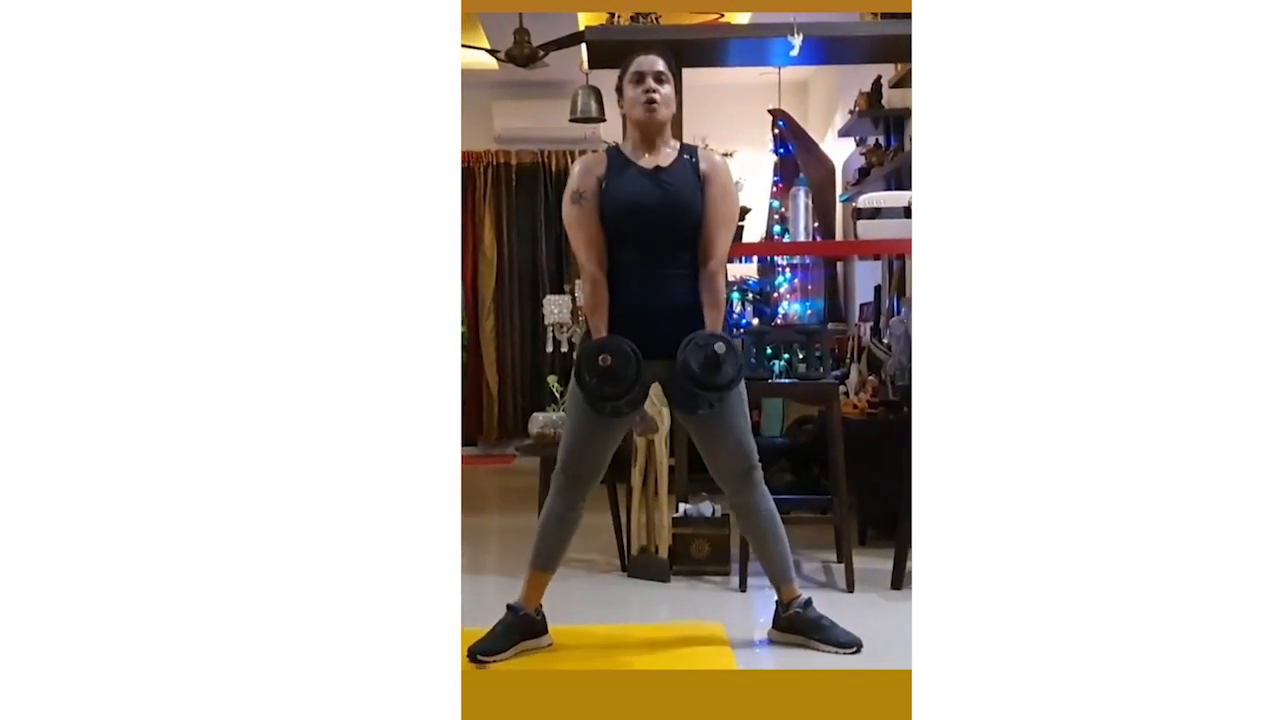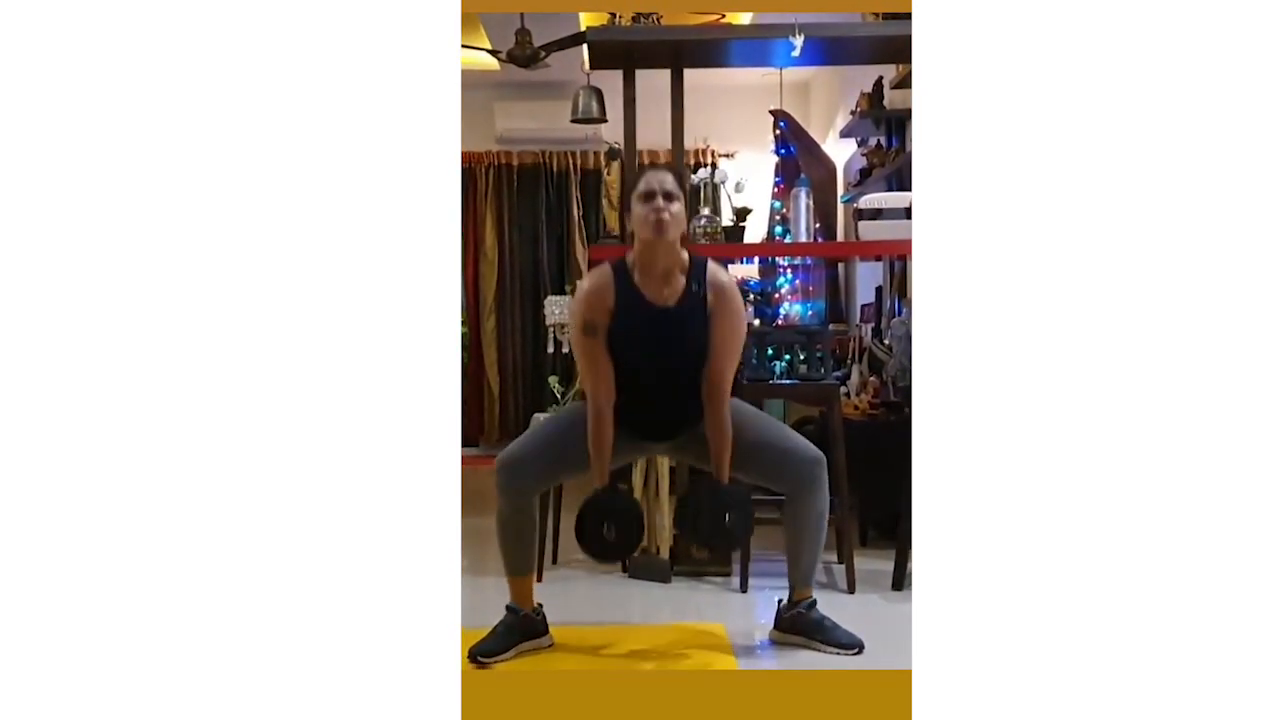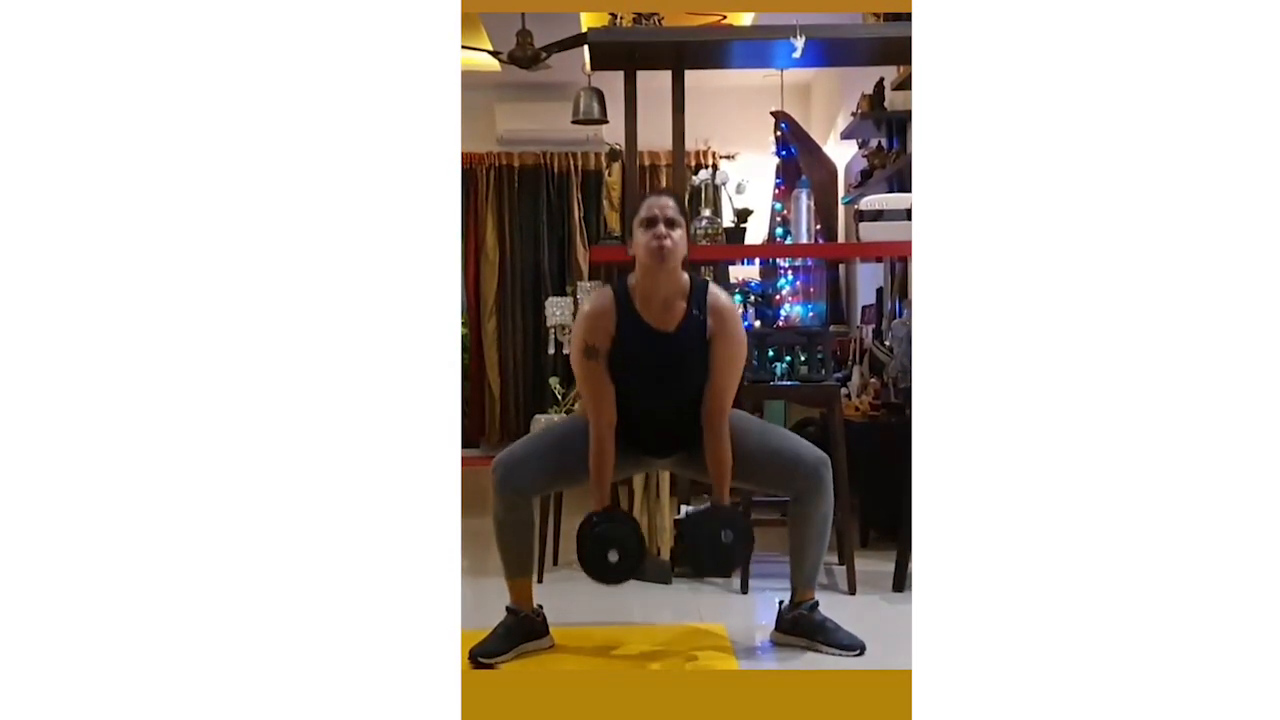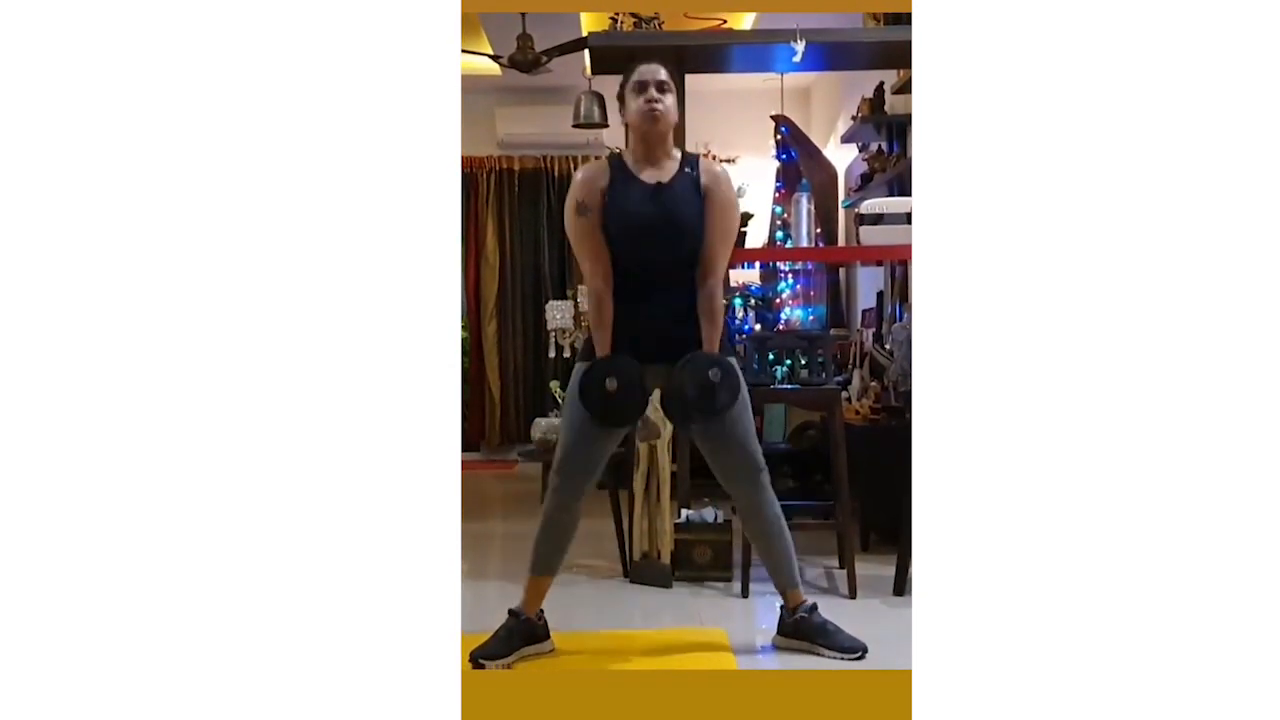
dt=0.5s
person 1, frame 1
left shoulder: (708, 168)
right shoulder: (592, 172)
left elbow: (713, 265)
right elbow: (593, 270)
left hip: (693, 341)
right hip: (619, 343)
left knee: (742, 473)
right knee: (573, 477)
left ankle: (793, 609)
right ankle: (526, 616)
person 1, frame 2
left shoulder: (718, 287)
right shoulder: (599, 291)
left elbow: (717, 392)
right elbow: (600, 401)
left wrist: (720, 483)
right wrist: (600, 488)
left hip: (693, 420)
right hip: (623, 421)
left knee: (808, 468)
right knee: (512, 472)
left ankle: (798, 610)
right ankle: (524, 616)
person 1, frame 3
left shoulder: (718, 309)
right shoulder: (600, 312)
left elbow: (717, 413)
right elbow: (602, 421)
left wrist: (721, 507)
right wrist: (602, 510)
left hip: (694, 433)
right hip: (624, 435)
left knee: (813, 470)
right knee: (511, 475)
left ankle: (800, 613)
right ankle: (524, 619)
person 1, frame 4
left shoulder: (709, 178)
right shoulder: (593, 181)
left elbow: (712, 280)
right elbow: (598, 283)
left wrist: (711, 361)
right wrist: (604, 367)
left hip: (692, 346)
right hip: (619, 346)
left knee: (750, 476)
right knee: (568, 480)
left ankle: (797, 614)
right ankle: (528, 621)
